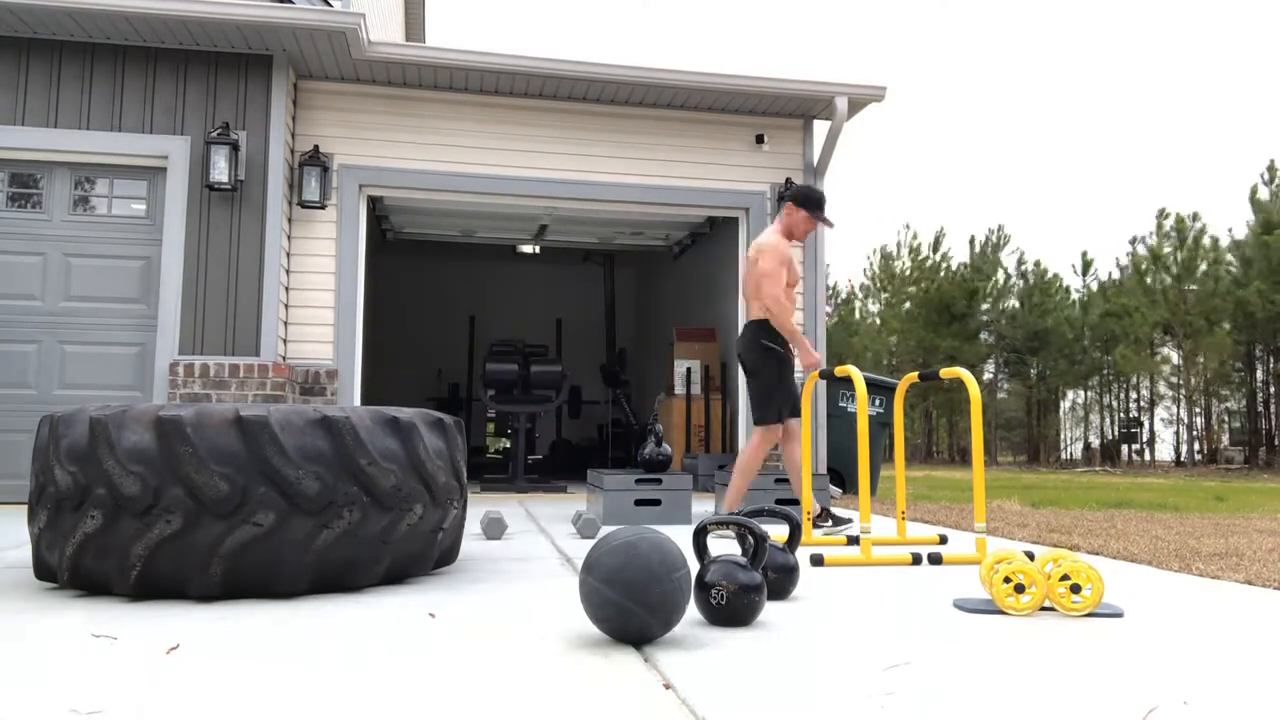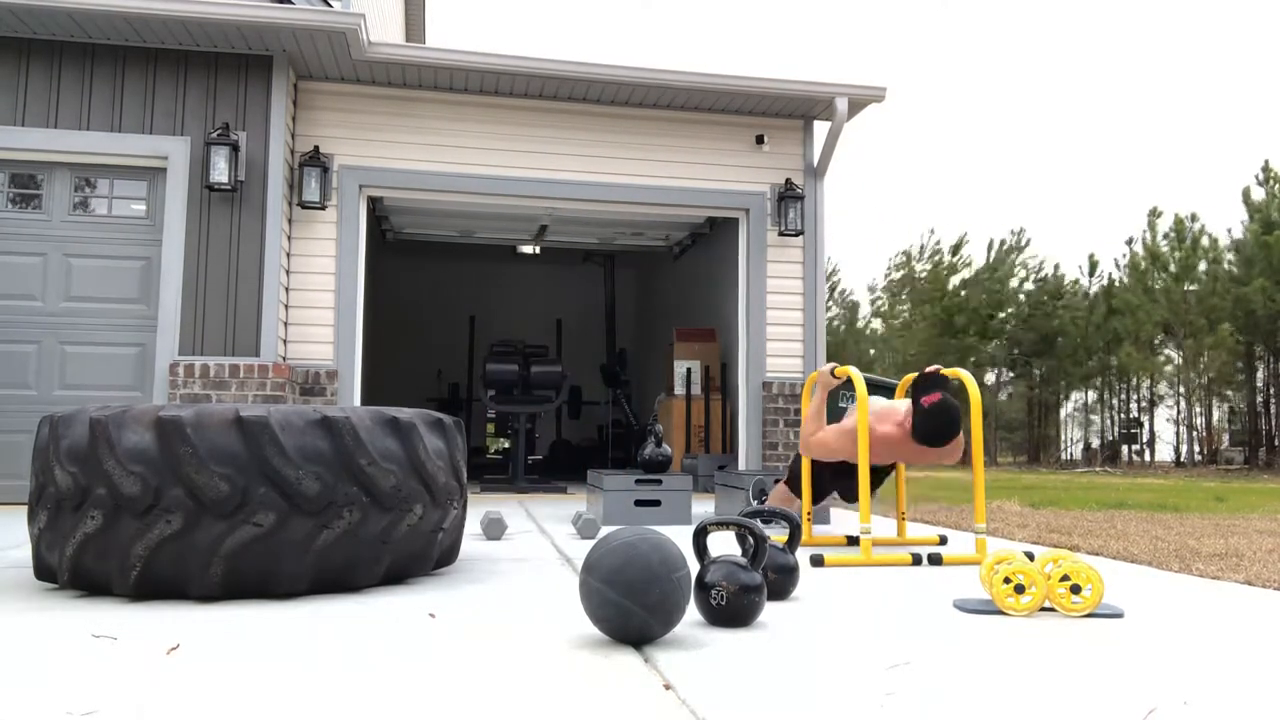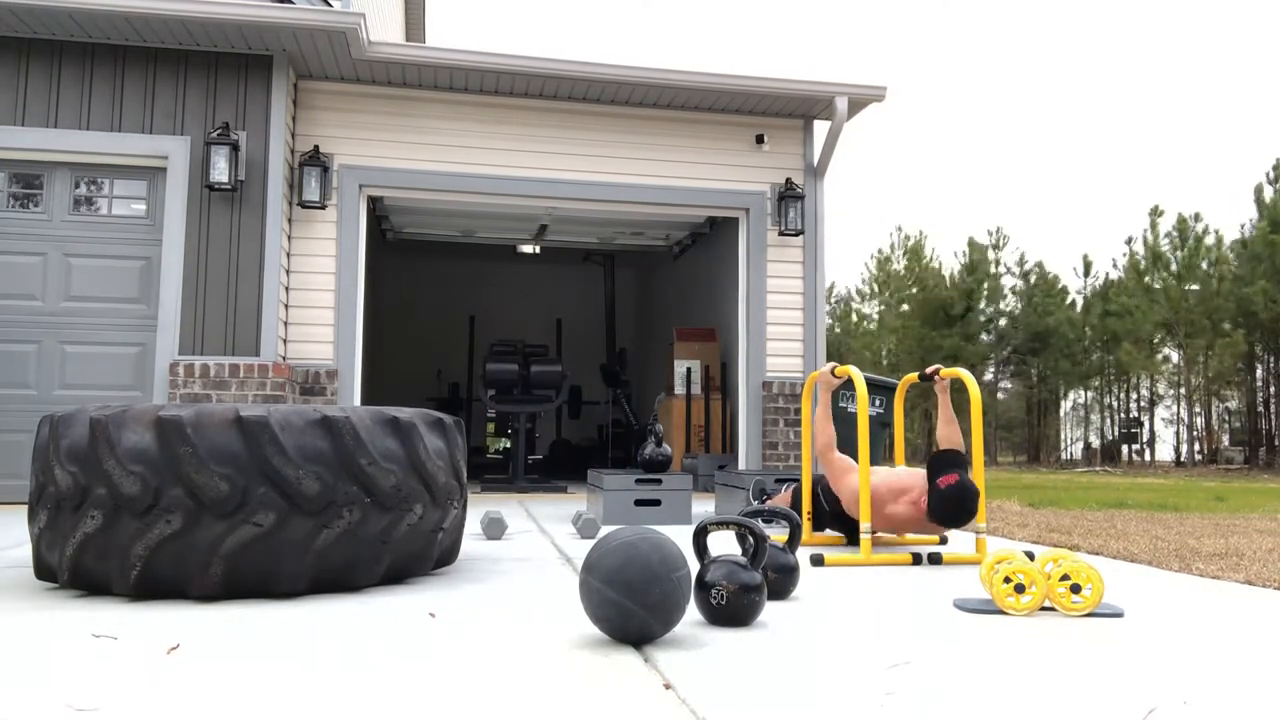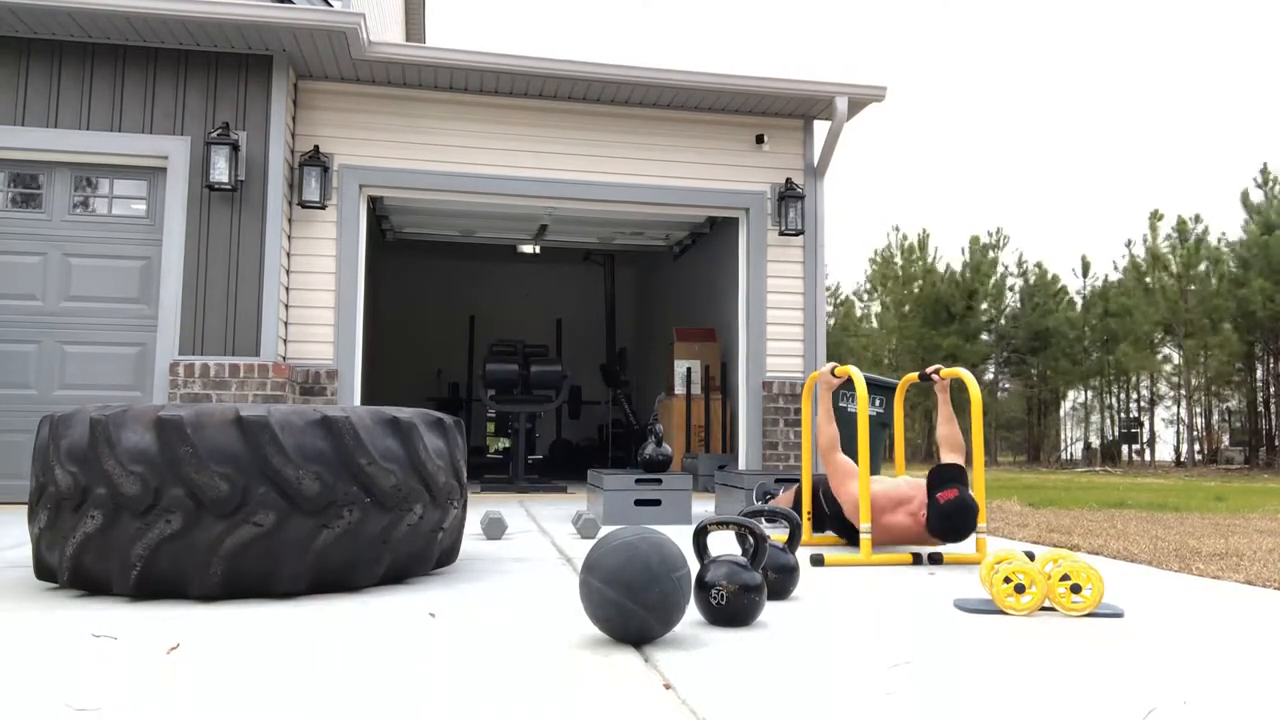
dt=0.5s
person 1, frame 1
left shoulder: (775, 247)
right shoulder: (774, 247)
right elbow: (773, 301)
left wrist: (802, 348)
right wrist: (803, 347)
left hip: (762, 343)
right hip: (764, 345)
left knee: (791, 429)
right knee: (767, 433)
left ankle: (814, 512)
right ankle: (729, 515)
person 1, frame 2
right shoulder: (952, 444)
left elbow: (808, 444)
left wrist: (822, 388)
right wrist: (943, 400)
left hip: (838, 462)
right hip: (872, 472)
left knee: (795, 489)
person 1, frame 3
left shoulder: (869, 498)
right shoulder: (960, 504)
left elbow: (826, 454)
right elbow: (954, 450)
left wrist: (824, 392)
right wrist: (943, 395)
left hip: (837, 507)
left knee: (796, 494)
left ankle: (768, 506)
person 1, frame 4
left shoulder: (867, 507)
right shoulder: (964, 505)
left elbow: (830, 455)
right elbow: (953, 451)
left wrist: (825, 391)
right wrist: (943, 395)
left hip: (835, 506)
left knee: (799, 495)
left ankle: (769, 504)
